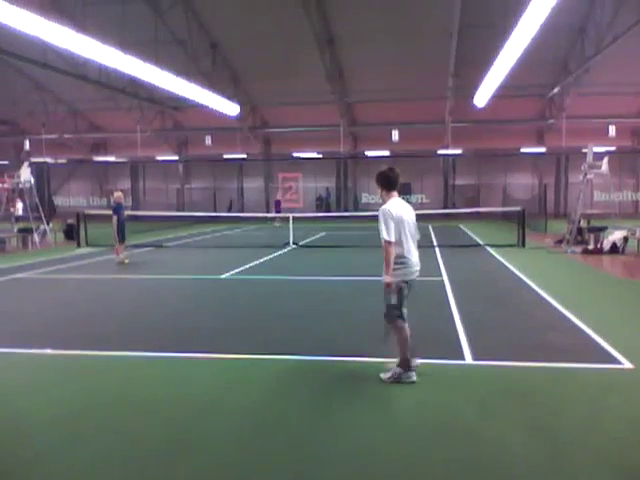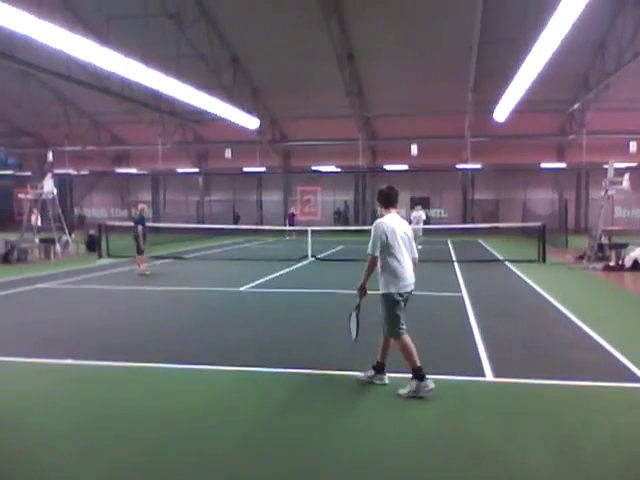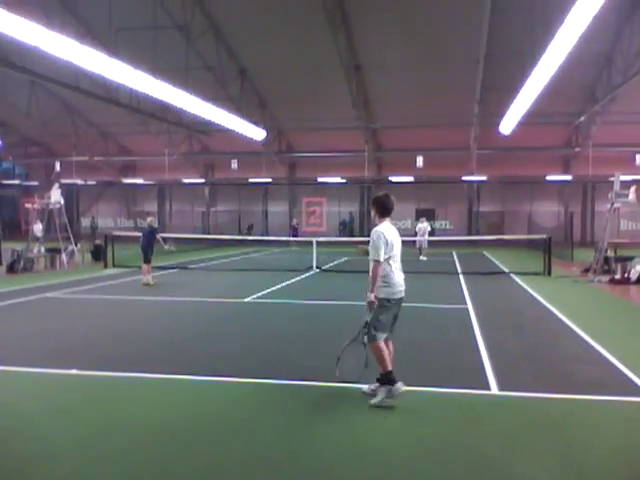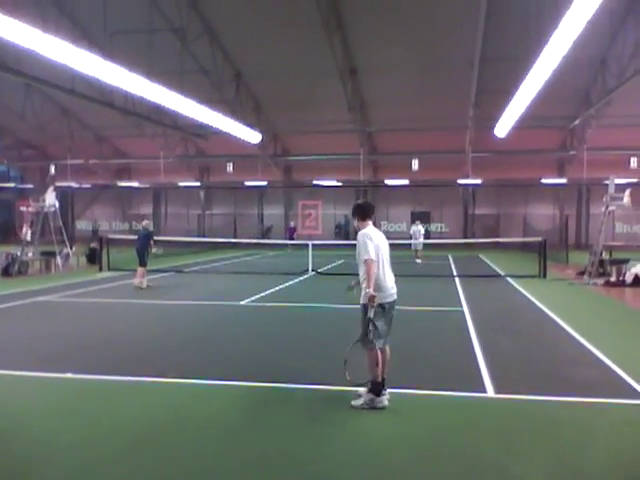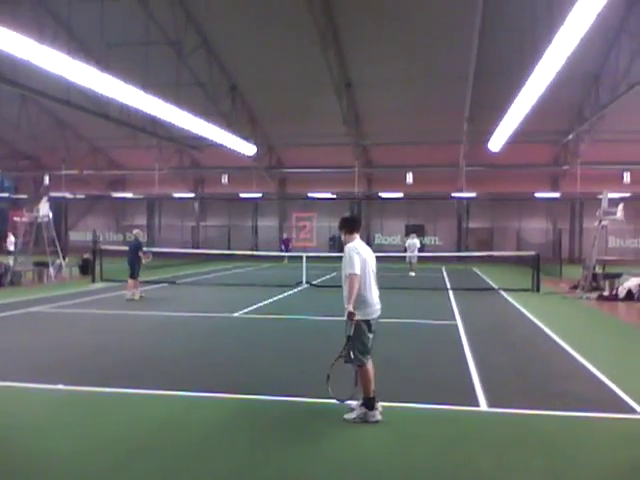
dt=0.5s
person 1, frame 1
left shoulder: (387, 209)
right shoulder: (407, 207)
left elbow: (389, 244)
left wrist: (387, 275)
left hip: (398, 271)
right hip: (411, 267)
left knee: (397, 319)
right knee: (397, 316)
left ankle: (405, 369)
right ankle: (406, 360)
person 1, frame 2
left shoulder: (381, 224)
right shoulder: (405, 224)
left elbow: (373, 259)
right elbow: (414, 258)
left wrist: (363, 282)
left hip: (392, 285)
right hip: (406, 282)
left knee: (398, 332)
right knee: (388, 328)
left ankle: (420, 379)
right ankle: (379, 371)
person 1, frame 3
left shoulder: (378, 232)
right shoulder: (393, 231)
left elbow: (378, 264)
left wrist: (372, 292)
right wrist: (369, 253)
left hip: (383, 292)
right hip: (397, 290)
left knee: (374, 336)
right knee: (385, 337)
left ankle: (390, 383)
right ankle: (384, 382)
person 1, frame 4
left shoulder: (364, 234)
right shoulder: (378, 234)
left elbow: (370, 262)
left wrist: (370, 288)
left hip: (375, 295)
right hip: (388, 293)
left knee: (371, 343)
right knee: (382, 341)
left ankle: (376, 394)
right ankle: (381, 387)
person 1, frame 5
left shoulder: (351, 248)
right shoulder: (366, 249)
left elbow: (354, 277)
left wrist: (349, 305)
left hip: (360, 310)
right hip: (371, 308)
left knee: (361, 359)
right knee: (365, 357)
left ankle: (370, 409)
right ankle: (370, 401)
